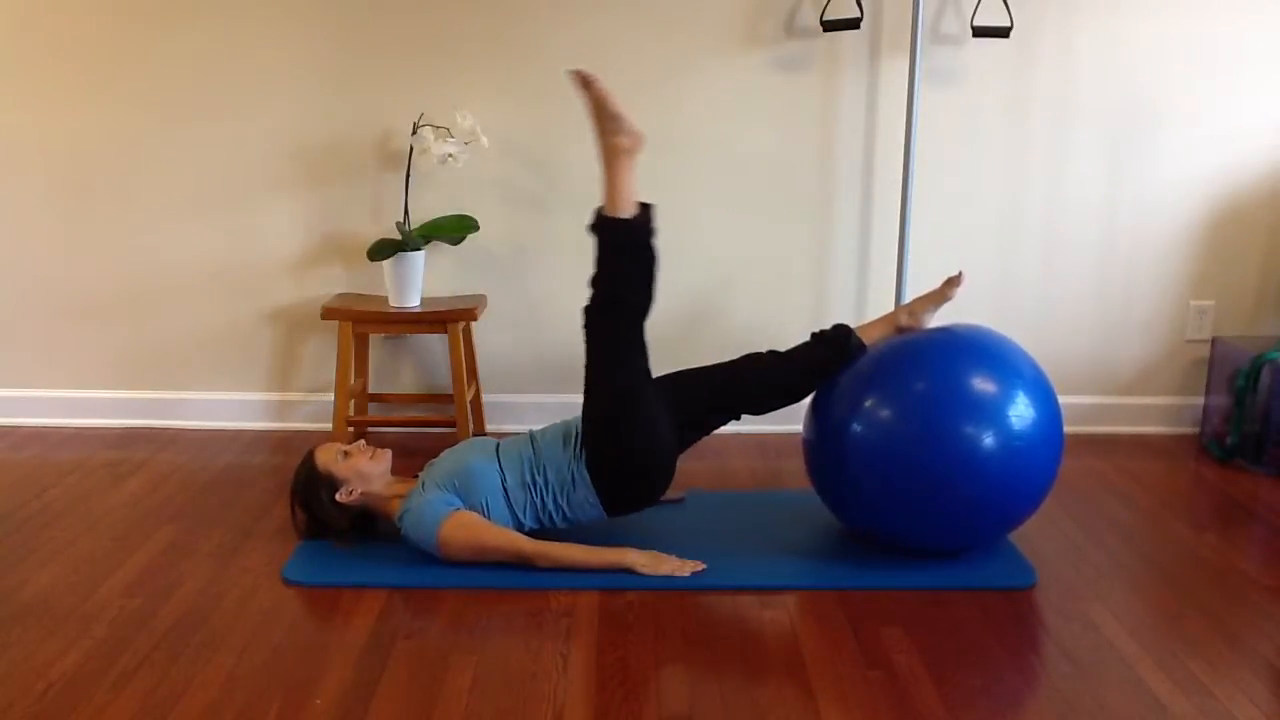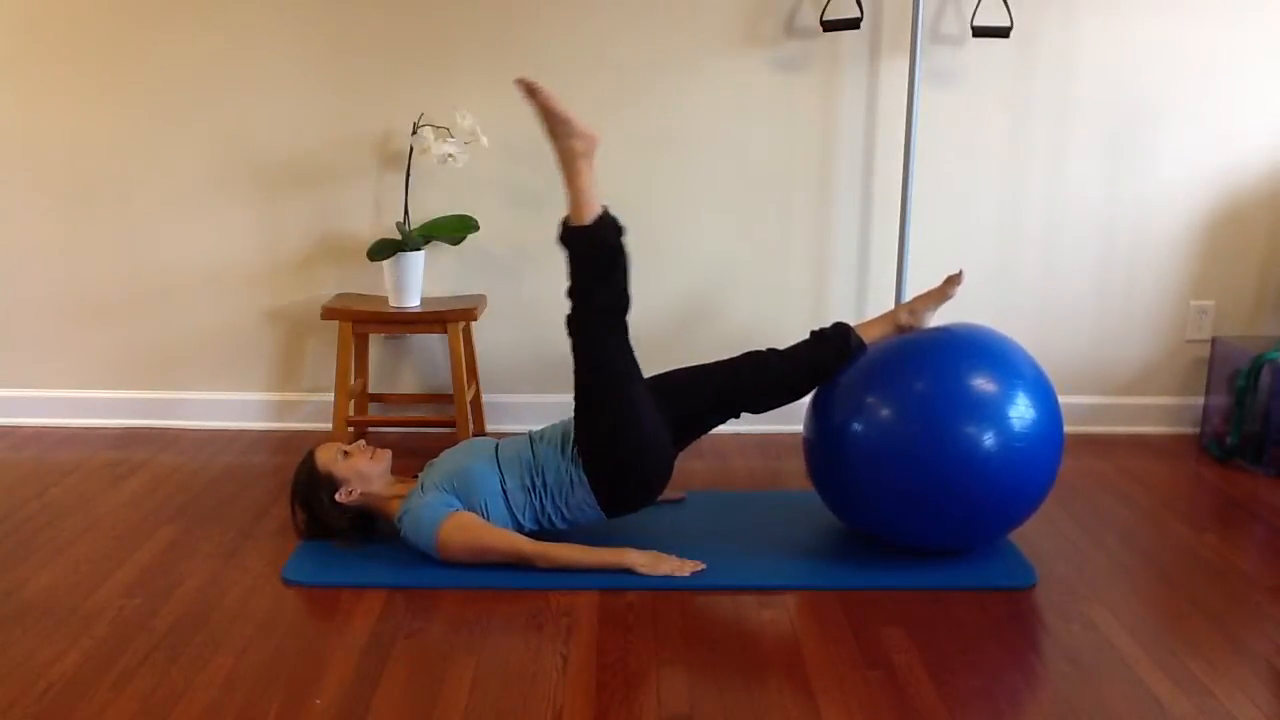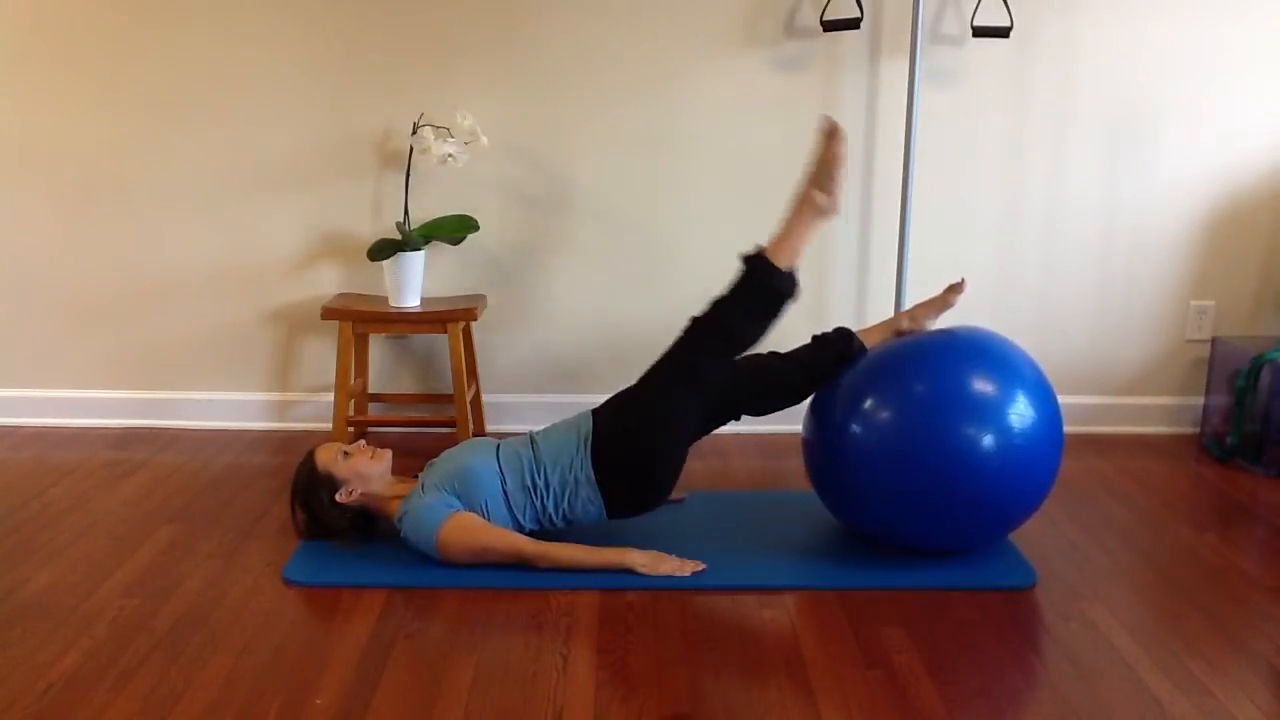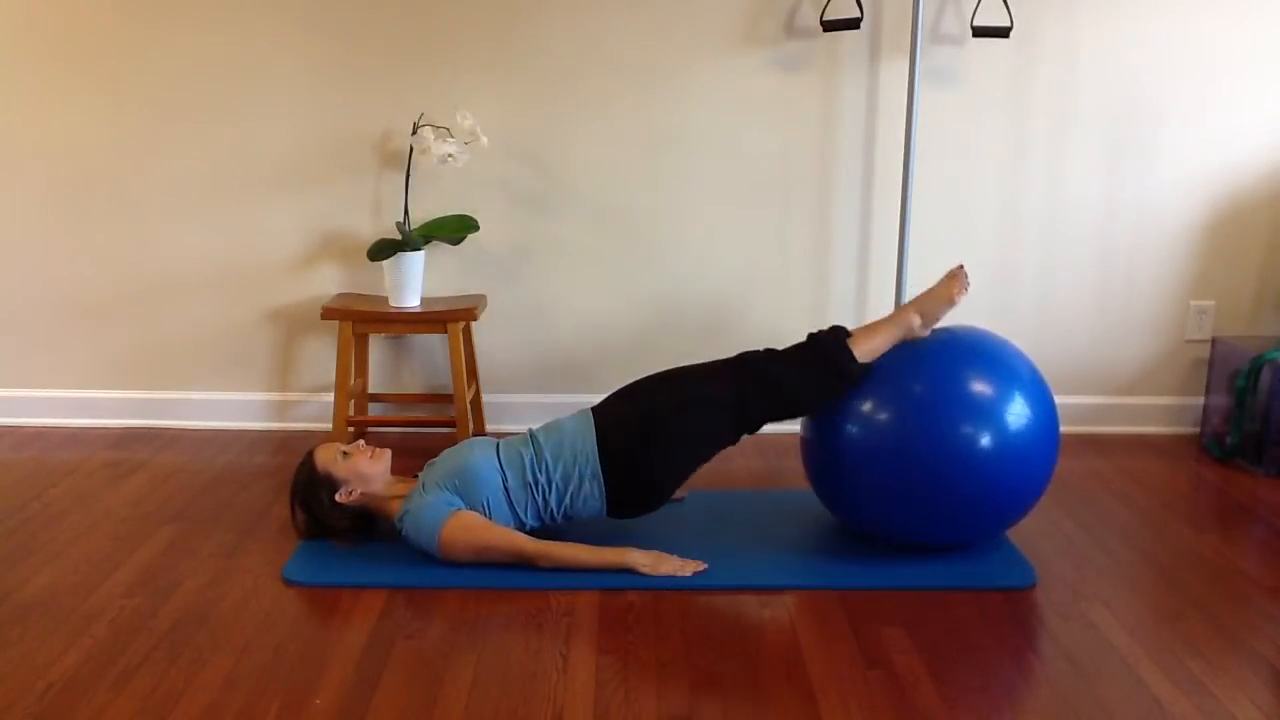
dt=0.5s
person 1, frame 1
left shoulder: (426, 485)
right shoulder: (419, 521)
right elbow: (528, 553)
left wrist: (641, 479)
right wrist: (631, 559)
left hip: (597, 456)
right hip: (612, 475)
left knee: (750, 381)
right knee: (614, 323)
left ankle: (892, 325)
person 1, frame 2
left shoulder: (425, 484)
right shoulder: (417, 522)
right elbow: (527, 553)
left wrist: (643, 481)
right wrist: (630, 559)
left hip: (601, 463)
right hip: (610, 478)
left knee: (748, 378)
right knee: (597, 325)
left ankle: (894, 323)
person 1, frame 3
left shoulder: (425, 485)
right shoulder: (417, 522)
right elbow: (526, 552)
left wrist: (652, 471)
right wrist: (629, 559)
left hip: (595, 440)
right hip: (613, 478)
left knee: (745, 382)
right knee: (704, 347)
left ankle: (894, 330)
right ankle: (804, 211)
person 1, frame 4
left shoulder: (427, 481)
right shoulder: (419, 523)
right elbow: (527, 551)
right wrist: (632, 559)
left hip: (599, 434)
right hip: (615, 471)
left knee: (749, 372)
right knee: (749, 393)
left ankle: (897, 329)
right ankle: (905, 325)
